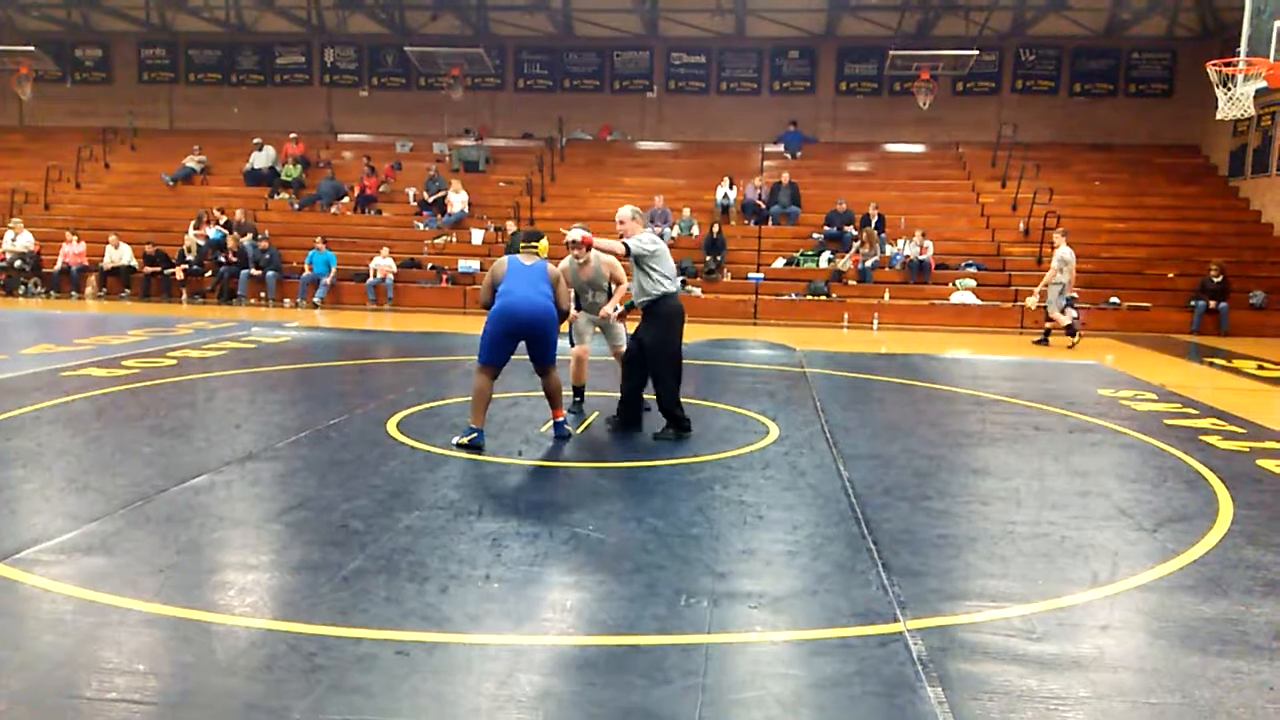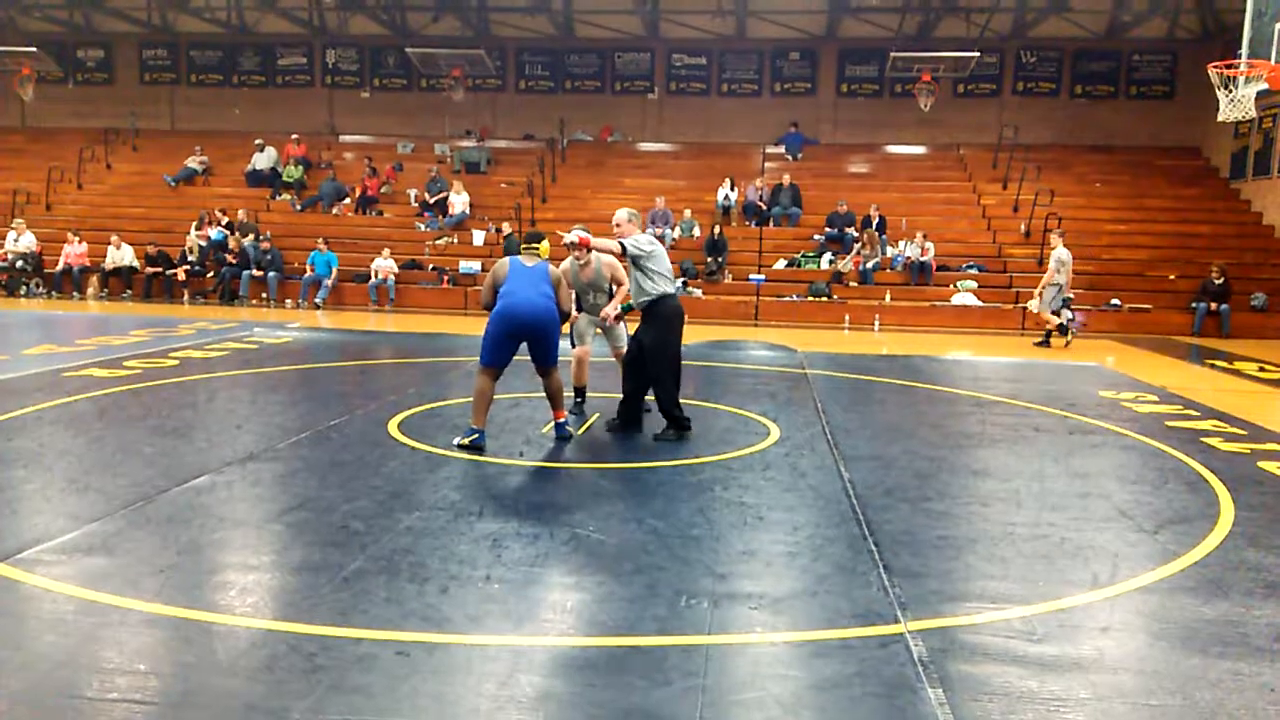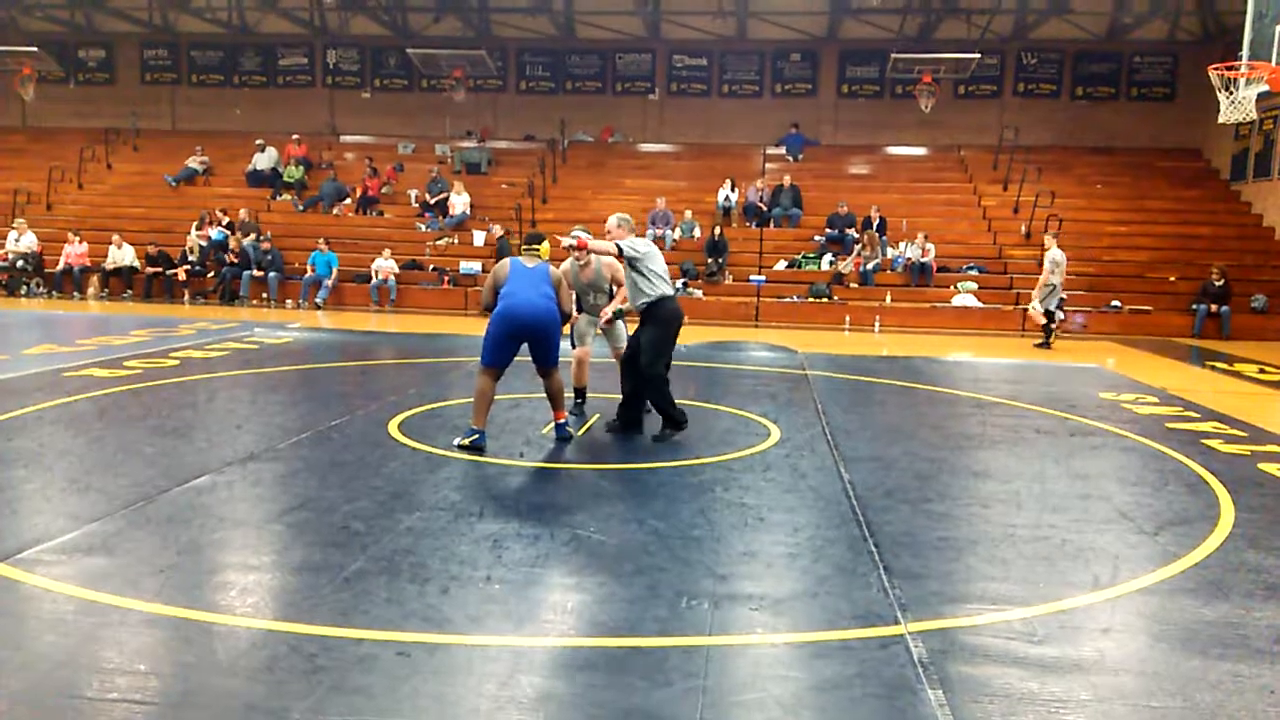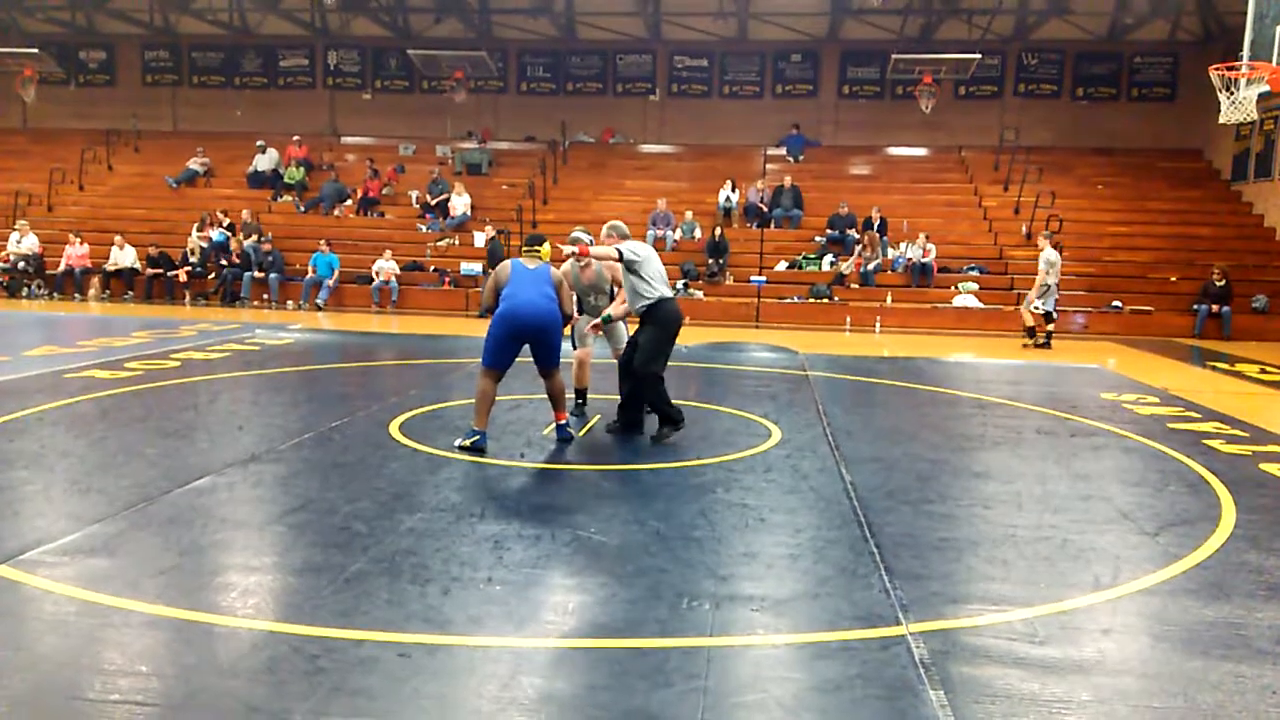
dt=0.1s
person 1, frame 1
left shoulder: (648, 240)
right shoulder: (639, 247)
left elbow: (618, 250)
left wrist: (585, 239)
right wrist: (627, 306)
left hip: (664, 312)
right hip: (654, 313)
left knee: (663, 370)
right knee: (632, 362)
left ankle: (679, 425)
right ankle: (628, 417)
person 1, frame 2
left shoulder: (644, 241)
right shoulder: (636, 249)
left elbow: (614, 248)
left wrist: (582, 240)
right wrist: (624, 308)
left hip: (664, 313)
right hip: (653, 313)
left knee: (662, 371)
right knee: (633, 363)
left ankle: (678, 425)
right ankle: (628, 419)
person 1, frame 3
left shoulder: (639, 244)
right shoulder: (631, 258)
left elbow: (609, 249)
left wrist: (578, 243)
left hip: (663, 314)
right hip: (652, 316)
left knee: (651, 369)
right knee: (630, 363)
left ankle: (674, 420)
right ankle: (629, 419)
person 1, frame 4
left shoulder: (637, 248)
right shoulder: (629, 262)
left elbow: (611, 254)
right elbow: (630, 303)
left wrist: (580, 250)
right wrist: (604, 320)
left hip: (662, 316)
right hip: (651, 317)
left knee: (645, 368)
right knee: (627, 365)
left ankle: (671, 419)
right ankle: (629, 420)
person 2, frame 1
left shoulder: (501, 263)
right shoulder: (551, 270)
left elbow: (485, 301)
right elbow: (564, 308)
right wrist: (554, 326)
left hip: (506, 314)
right hip: (543, 316)
left knee: (485, 373)
right knee: (547, 371)
left ankle: (475, 433)
right ankle: (560, 424)
person 2, frame 2
left shoulder: (503, 265)
right shoulder: (553, 271)
left elbow: (486, 302)
right elbow: (565, 309)
right wrist: (555, 327)
left hip: (508, 315)
right hip: (544, 317)
left knee: (487, 374)
right knee: (549, 372)
left ankle: (476, 434)
right ankle: (561, 425)
person 2, frame 3
left shoulder: (504, 265)
right shoulder: (553, 272)
left elbow: (486, 303)
right elbow: (566, 311)
right wrist: (555, 328)
left hip: (509, 316)
right hip: (546, 318)
left knee: (488, 374)
right knee: (550, 373)
left ankle: (476, 434)
right ankle: (562, 425)
person 2, frame 4
left shoulder: (505, 267)
right shoulder: (554, 274)
left elbow: (487, 305)
right elbow: (567, 312)
right wrist: (556, 330)
left hip: (510, 318)
right hip: (547, 319)
left knee: (489, 376)
right knee: (551, 374)
left ankle: (477, 435)
right ankle: (562, 426)
person 3, frame 1
left shoulder: (607, 260)
right shoulder: (565, 266)
left elbow: (623, 283)
left wrist: (611, 306)
right wrist: (568, 310)
left hip: (608, 311)
right hip: (582, 313)
left knee: (622, 353)
right knee: (579, 354)
right ankle: (577, 398)
person 3, frame 2
left shoulder: (608, 261)
right shoulder: (565, 268)
left elbow: (624, 284)
left wrist: (612, 307)
right wrist: (569, 311)
left hip: (609, 312)
right hip: (583, 315)
left knee: (623, 354)
right knee: (580, 355)
right ankle: (579, 399)
person 3, frame 3
left shoulder: (607, 262)
right shoulder: (565, 269)
left elbow: (623, 285)
left wrist: (611, 308)
left hip: (610, 313)
right hip: (583, 315)
left knee: (623, 355)
right knee: (580, 356)
right ankle: (579, 400)
person 3, frame 4
left shoulder: (608, 264)
right shoulder: (566, 270)
left elbow: (624, 286)
right hip: (584, 316)
left knee: (623, 355)
right knee: (581, 357)
right ankle: (580, 401)
